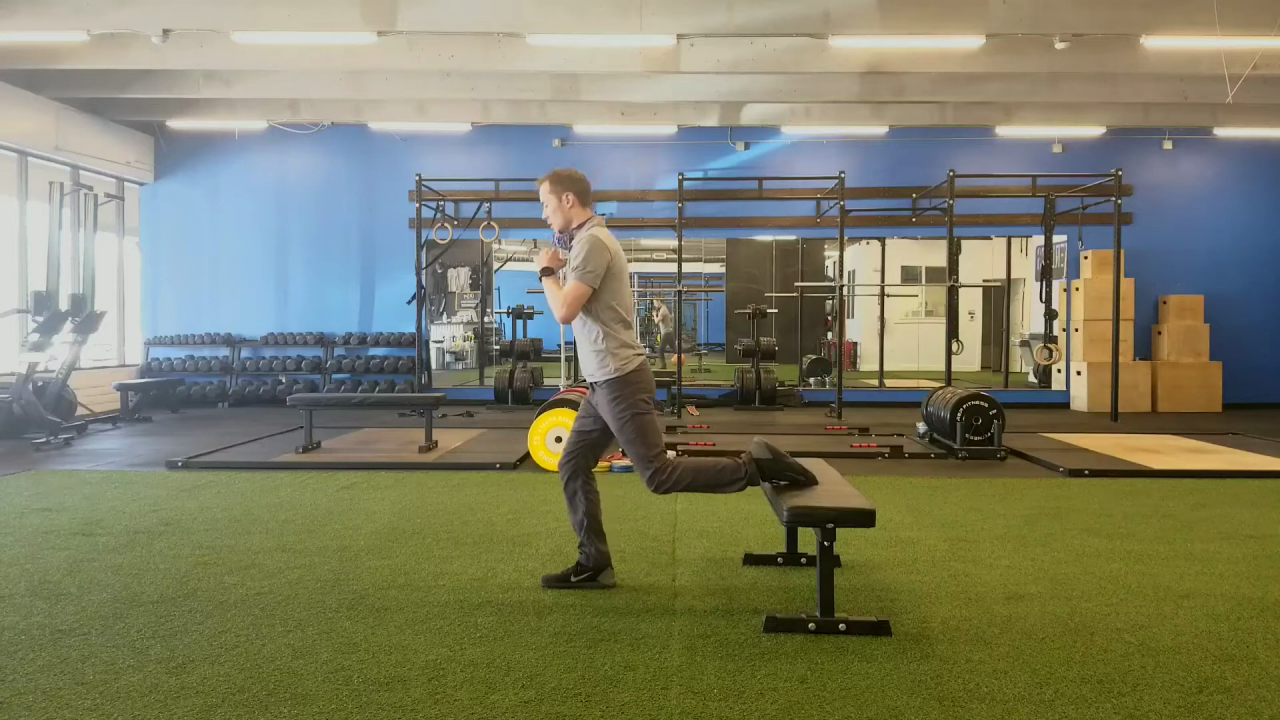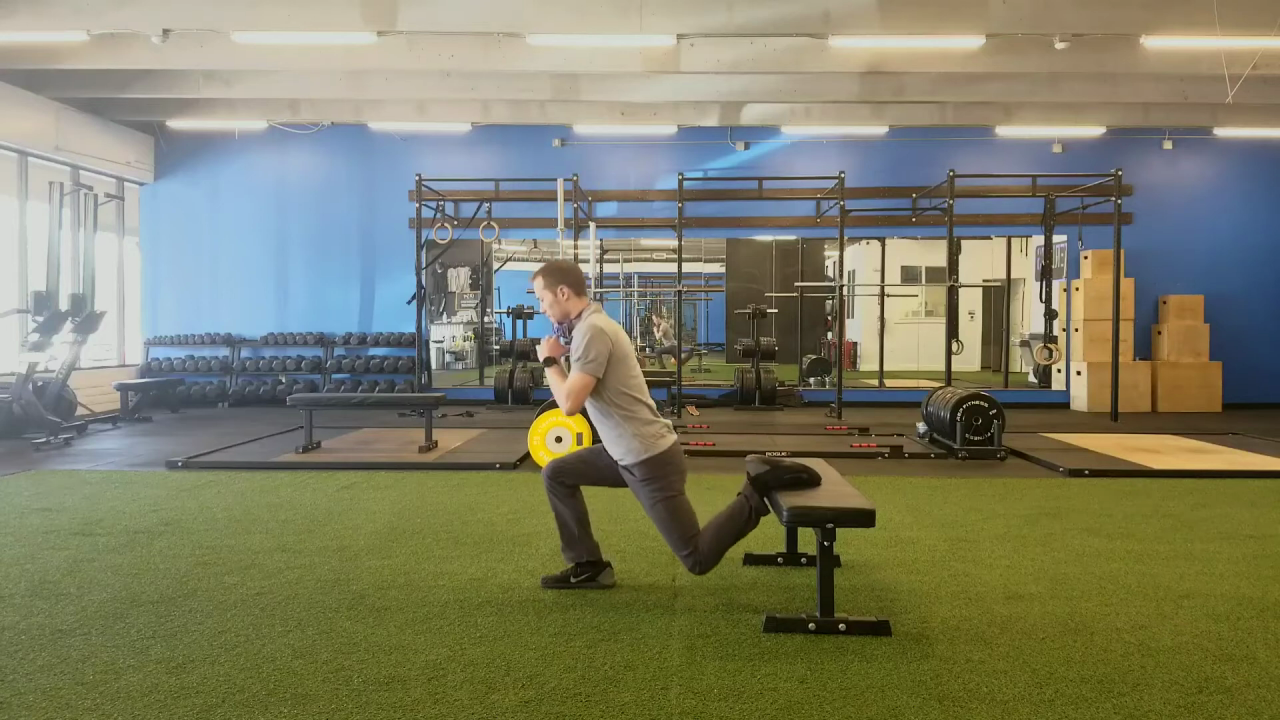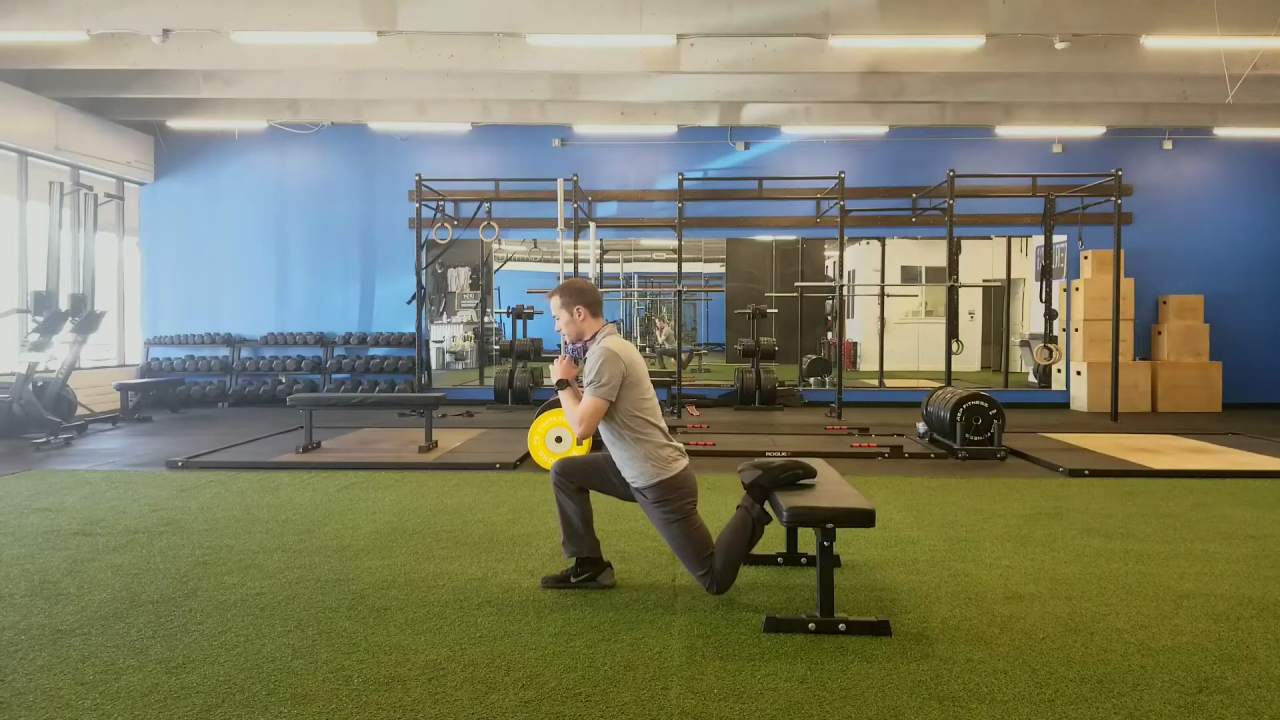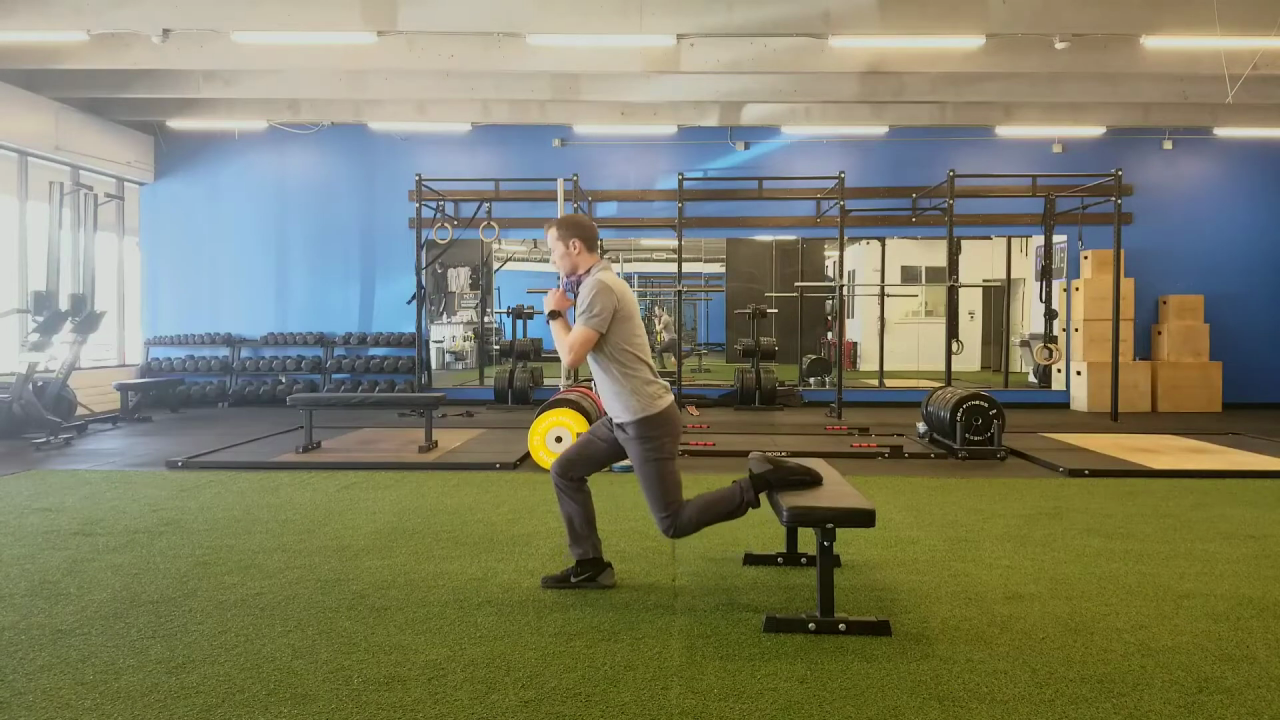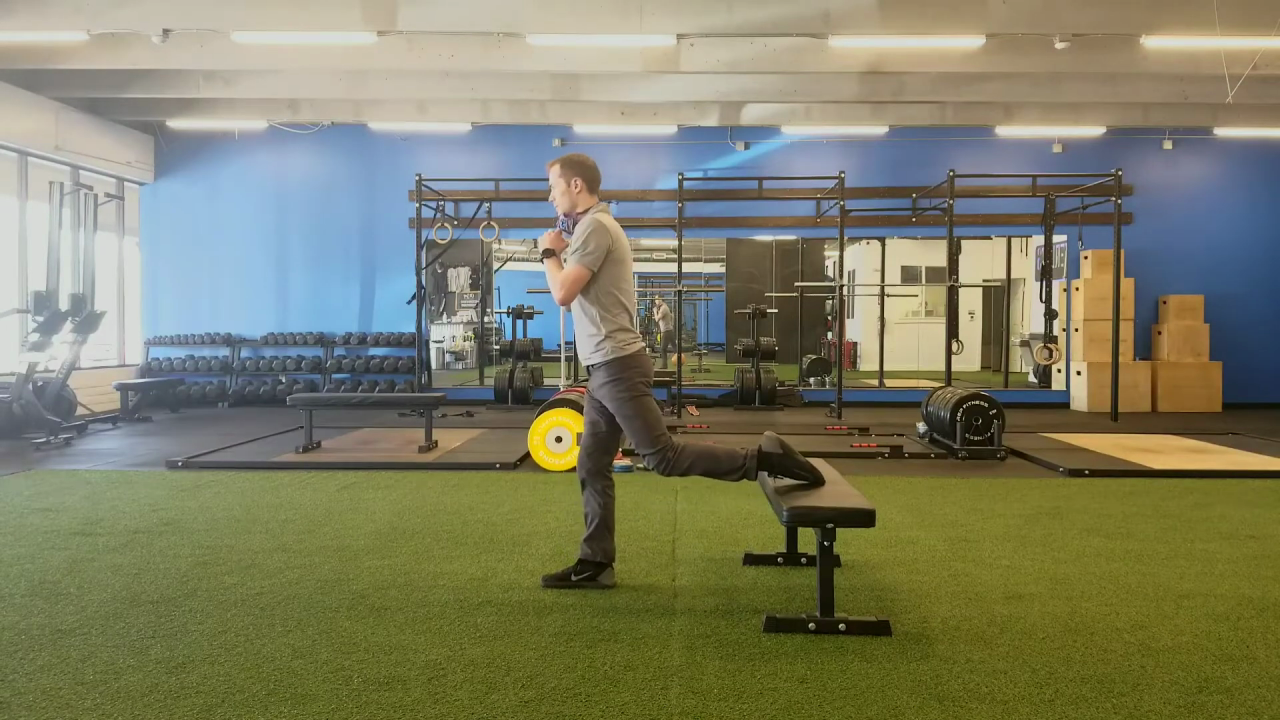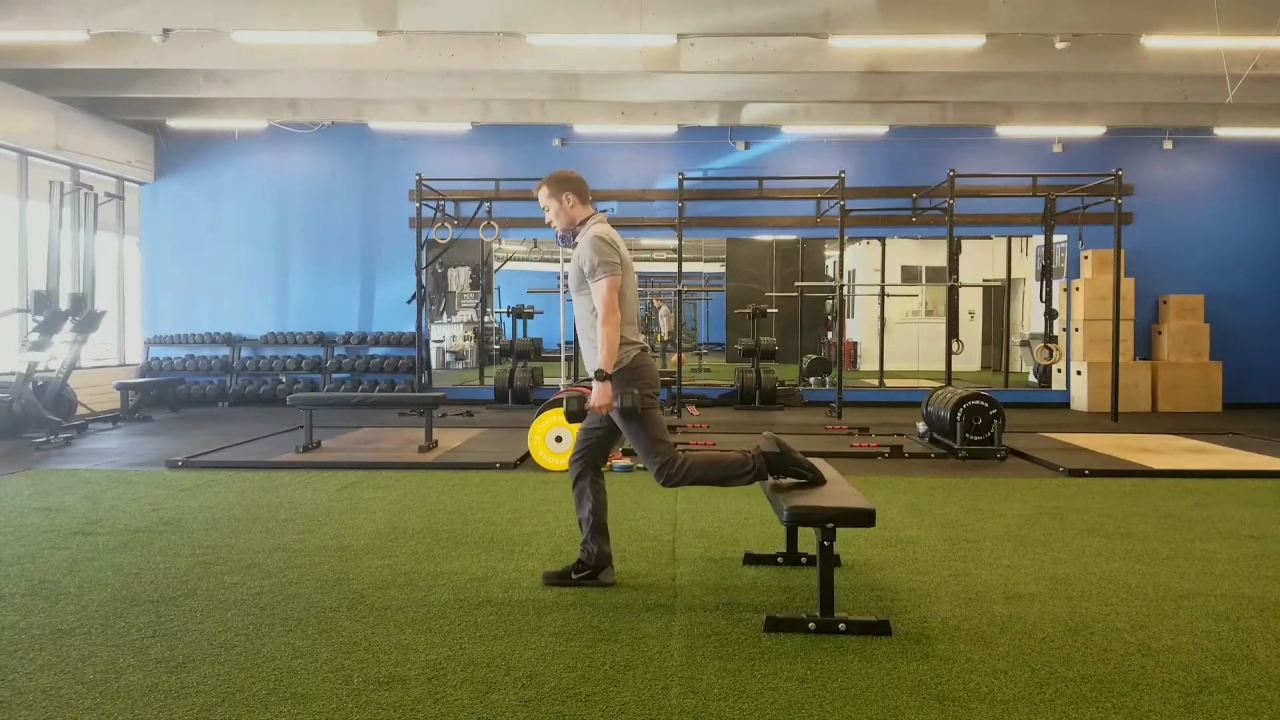
dt=0.7s
person 1, frame 1
left shoulder: (591, 242)
right shoulder: (590, 240)
left elbow: (565, 311)
right elbow: (576, 311)
left wrist: (546, 272)
right wrist: (559, 273)
left hip: (619, 381)
right hip: (604, 381)
left knee: (659, 474)
right knee: (572, 467)
left ankle: (755, 465)
right ankle: (593, 564)
person 1, frame 2
left shoulder: (591, 331)
right shoulder: (594, 324)
left elbow: (570, 403)
right elbow: (579, 393)
left wrist: (550, 362)
right wrist: (560, 361)
left hip: (649, 458)
right hip: (630, 453)
left knee: (698, 557)
right knee: (556, 475)
left ankle: (759, 490)
right ankle: (588, 565)
person 1, frame 3
left shoulder: (605, 354)
right shoulder: (608, 345)
left elbow: (582, 427)
right elbow: (591, 412)
left wrist: (562, 383)
right wrist: (571, 385)
left hip: (660, 481)
right hip: (643, 472)
left knee: (715, 578)
right knee: (564, 472)
left ankle: (758, 496)
right ankle: (589, 565)
person 1, frame 4
left shoulder: (599, 286)
right shoulder: (599, 282)
left elbow: (572, 357)
right elbow: (582, 350)
left wrist: (554, 314)
right wrist: (566, 314)
left hip: (647, 420)
right hip: (625, 417)
left knee: (673, 521)
right knee: (565, 471)
left ankle: (759, 481)
right ankle: (590, 566)
person 1, frame 5
left shoulder: (594, 226)
right shoulder: (594, 226)
left elbow: (563, 294)
left wrist: (549, 253)
right wrist: (562, 252)
left hip: (617, 366)
right hip: (605, 368)
left knee: (664, 456)
right knee: (591, 468)
left ankle: (763, 457)
right ankle: (595, 564)
person 1, frame 6
left shoulder: (595, 240)
right shoulder: (593, 239)
left elbow: (609, 314)
left wrist: (602, 378)
right wrist: (603, 378)
left hip: (623, 374)
right hip: (614, 375)
left knee: (667, 467)
right knee: (584, 464)
left ankle: (766, 459)
right ankle: (594, 563)
